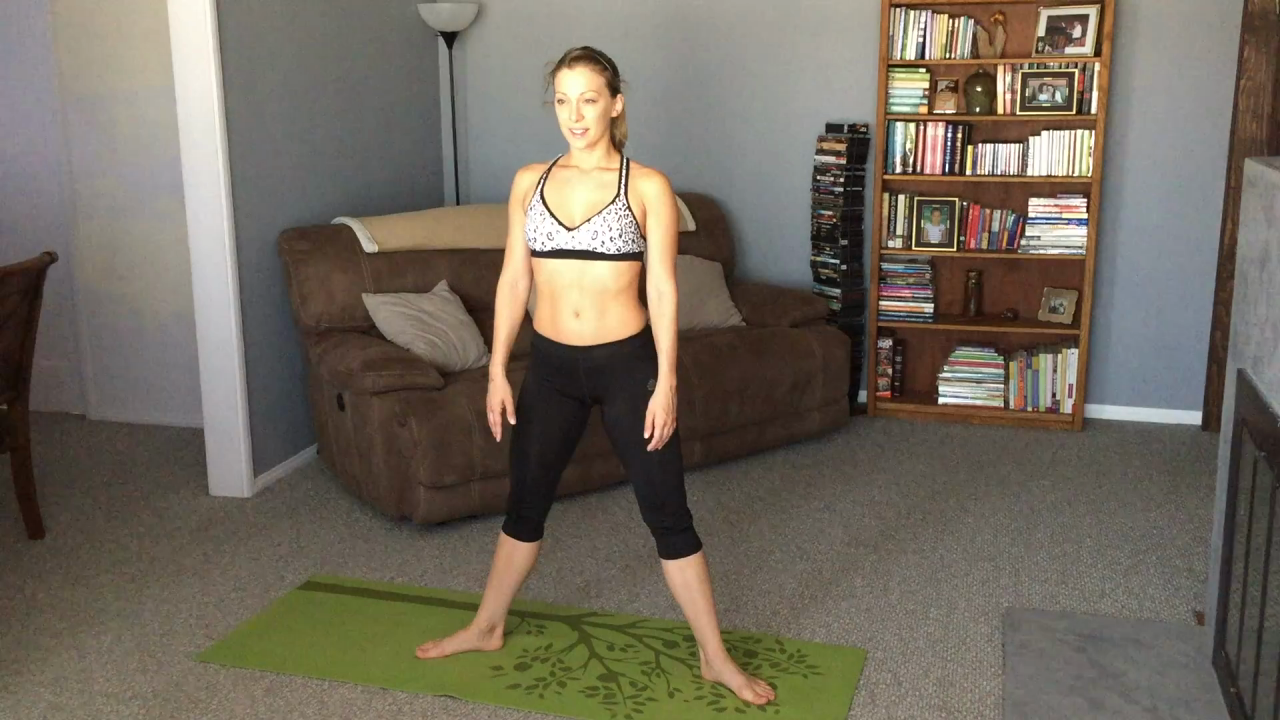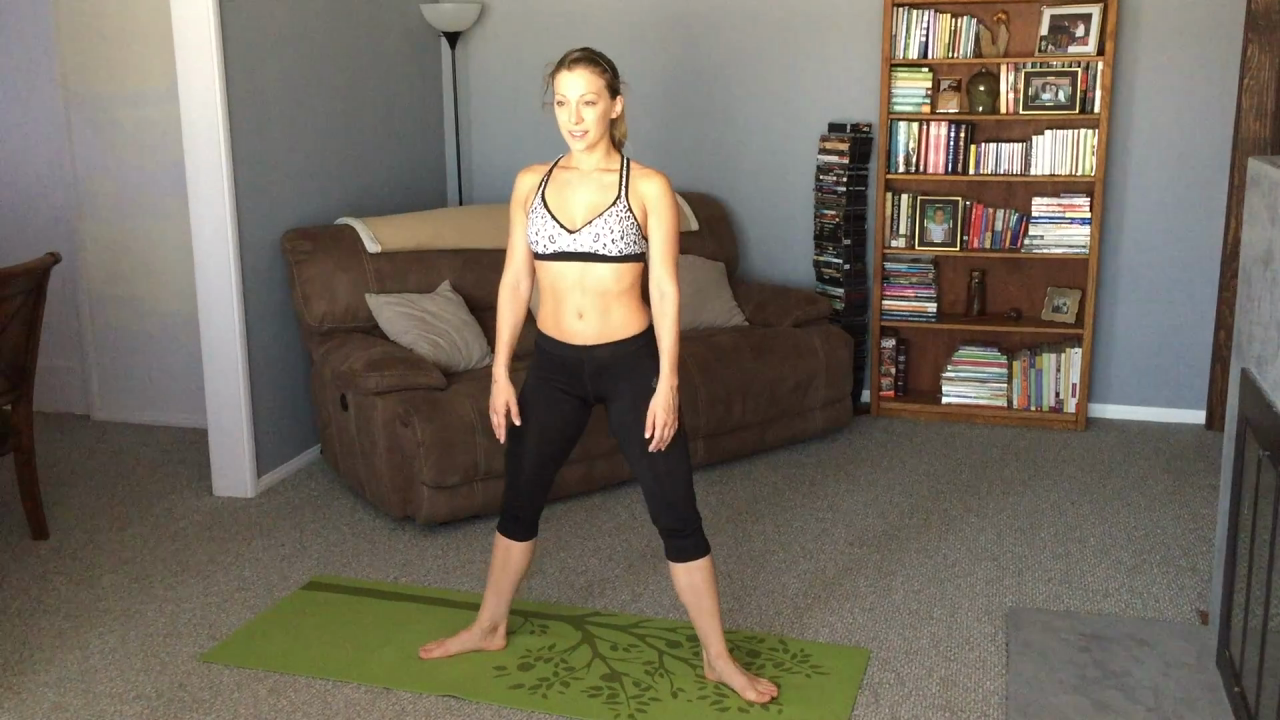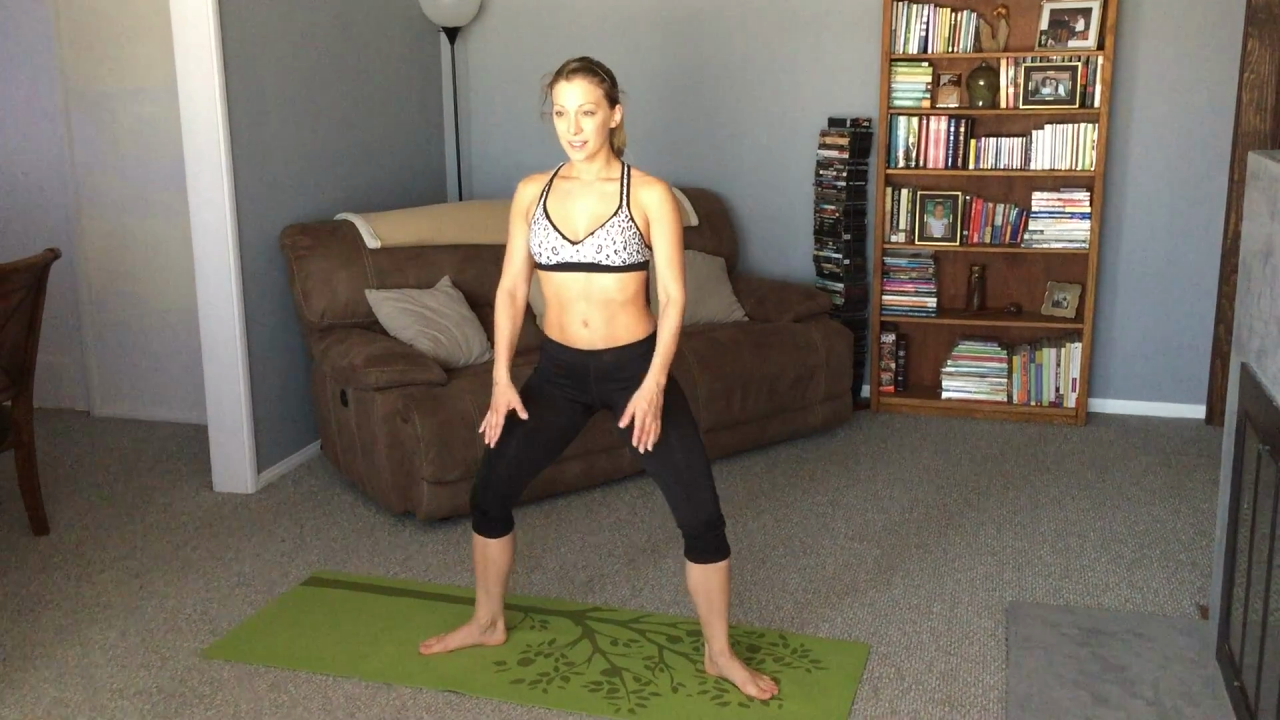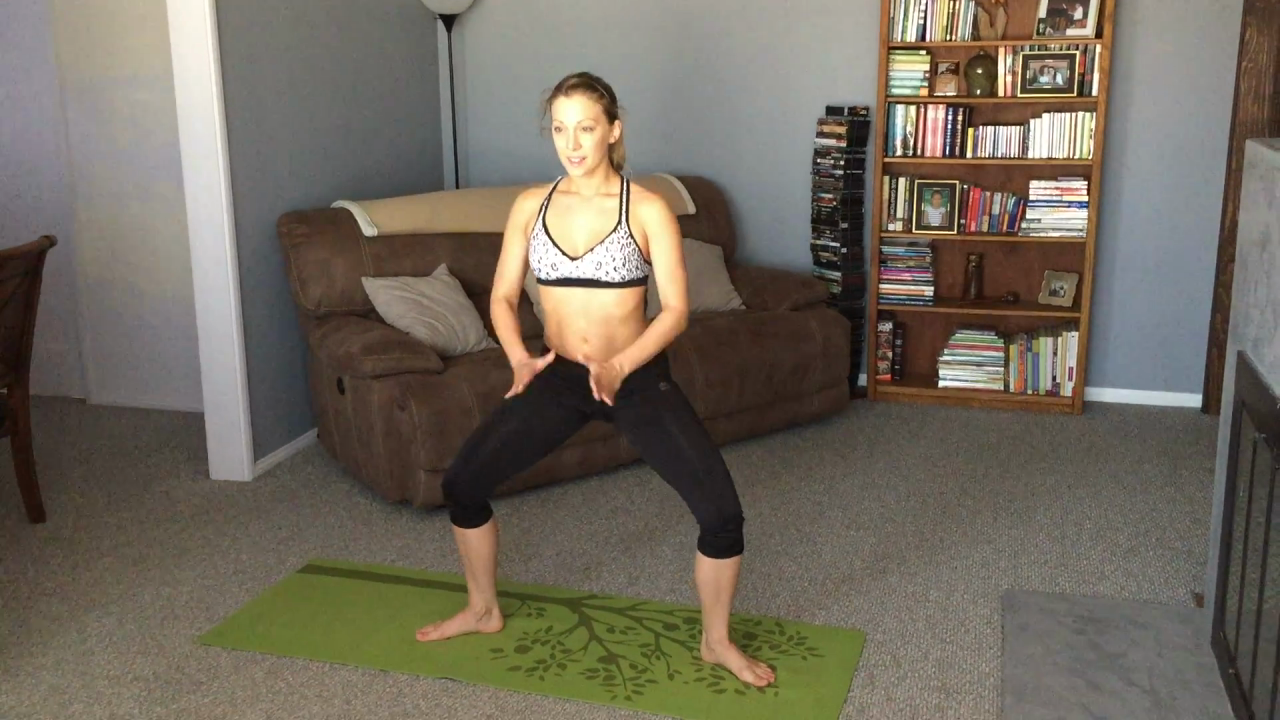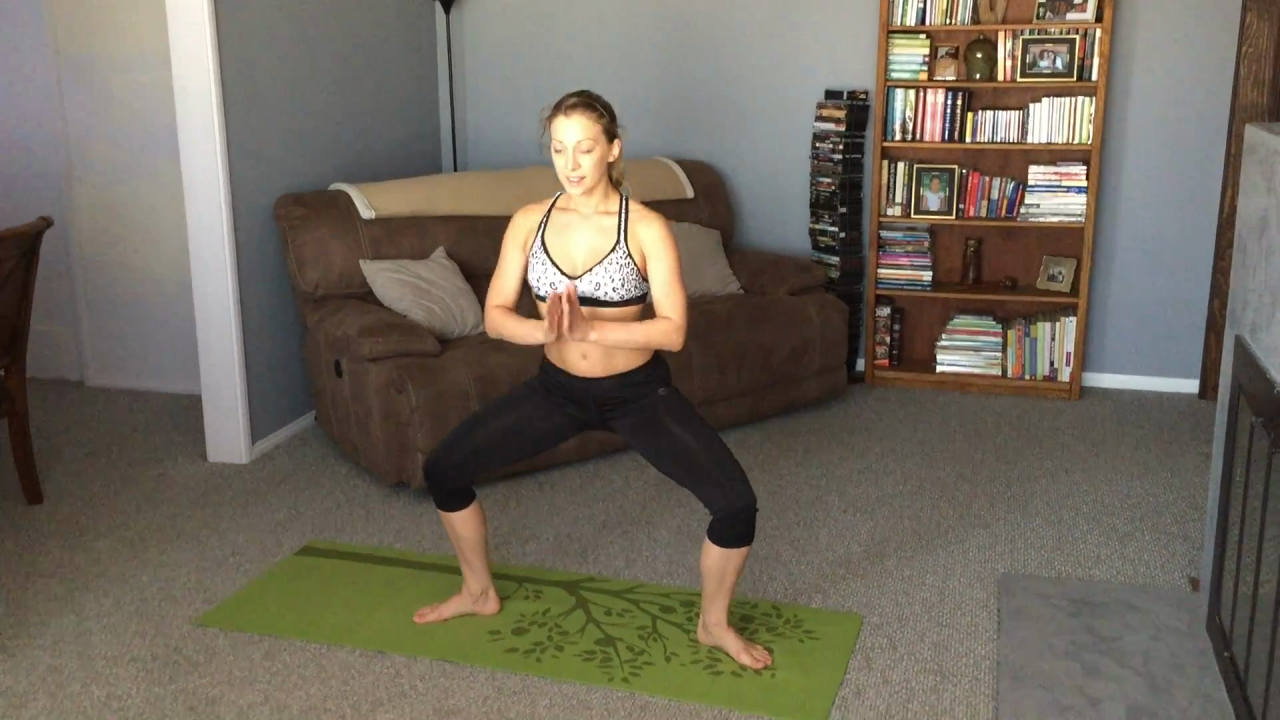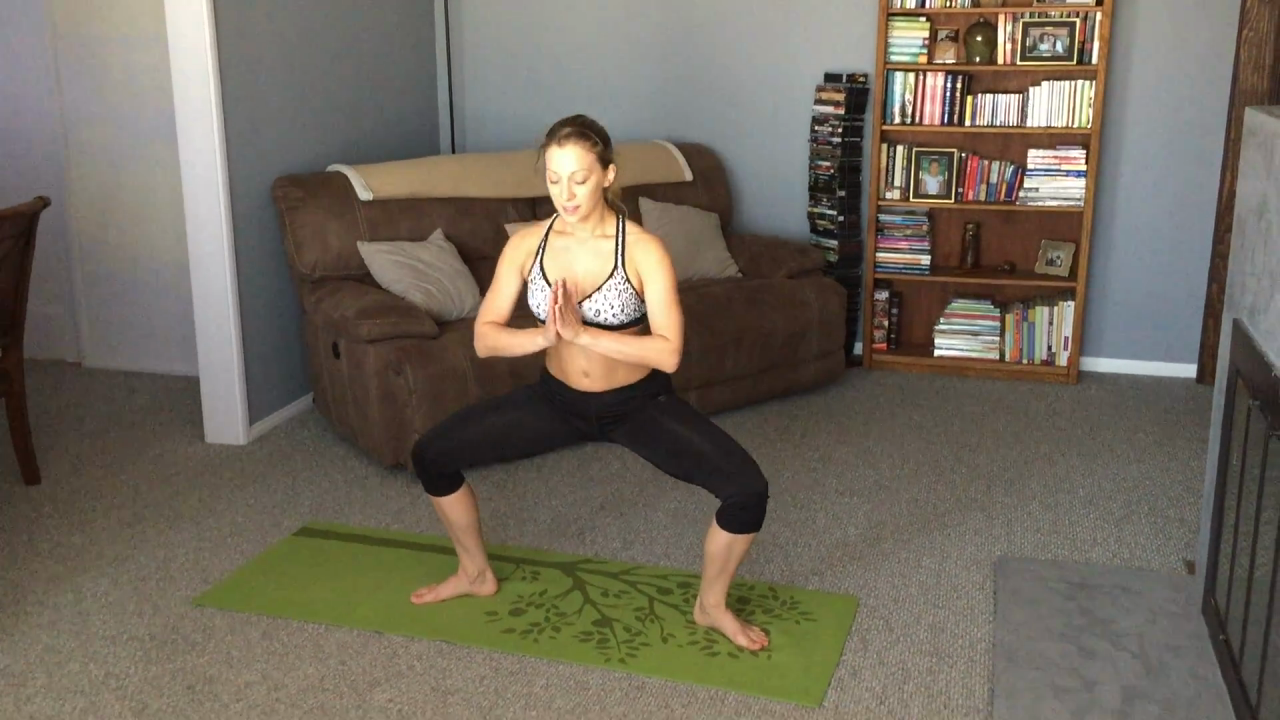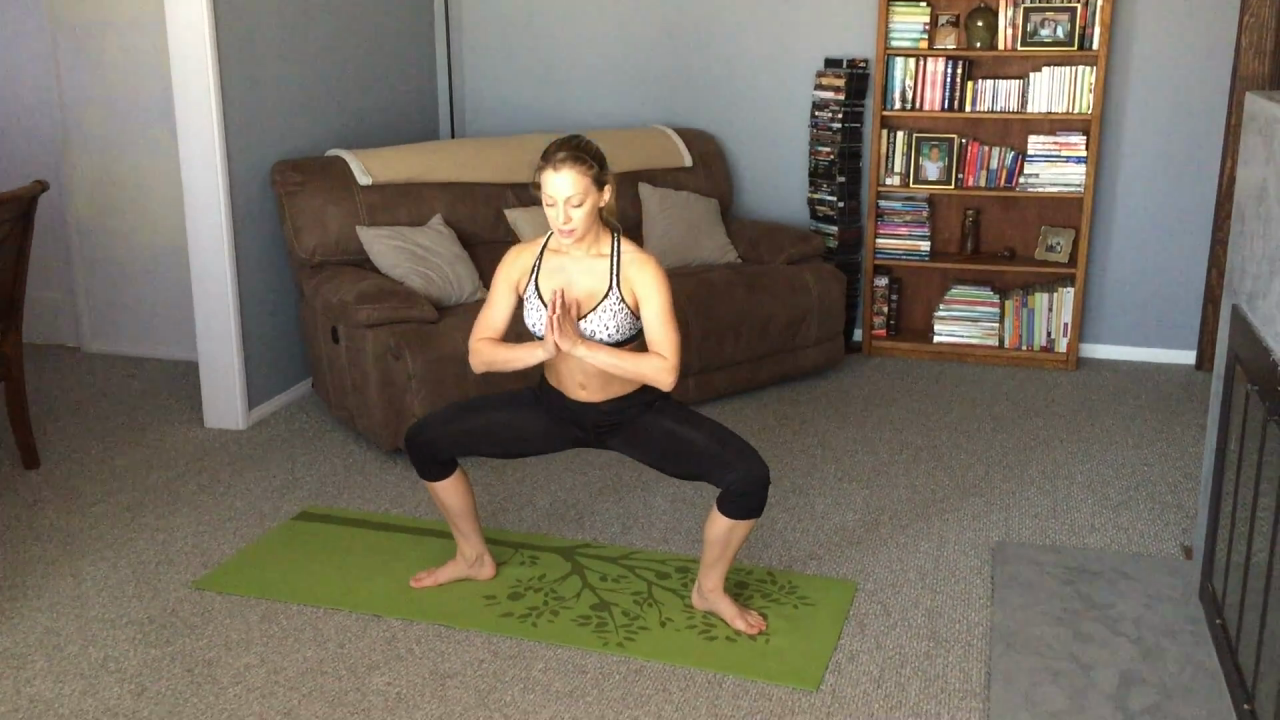
dt=0.3s
person 1, frame 1
left shoulder: (648, 186)
right shoulder: (529, 181)
left elbow: (662, 289)
right elbow: (513, 281)
left wrist: (666, 383)
right wrist: (498, 370)
left hip: (627, 365)
right hip: (551, 366)
left knee: (666, 512)
right knee: (526, 502)
left ankle: (714, 656)
right ankle: (486, 627)
person 1, frame 2
left shoulder: (649, 186)
right shoulder: (531, 183)
left elbow: (665, 290)
right elbow: (514, 283)
left wrist: (667, 384)
right wrist: (500, 373)
left hip: (632, 365)
right hip: (554, 366)
left knee: (675, 514)
right knee: (519, 501)
left ankle: (717, 657)
right ankle: (489, 626)
person 1, frame 3
left shoulder: (650, 194)
right shoulder: (531, 192)
left elbow: (673, 296)
right elbow: (511, 289)
left wrist: (654, 385)
right wrist: (501, 378)
left hip: (635, 369)
right hip: (559, 369)
left knee: (700, 516)
right knee: (488, 495)
left ankle: (720, 654)
right ankle: (487, 622)
person 1, frame 4
left shoulder: (648, 209)
right shoulder: (530, 205)
left elbow: (675, 310)
right elbow: (502, 297)
left wrist: (619, 363)
right wrist: (520, 356)
left hip: (638, 381)
right hip: (556, 380)
left knee: (722, 512)
right knee: (462, 485)
left ankle: (716, 641)
right ankle: (482, 610)
person 1, frame 5
left shoulder: (646, 227)
right shoulder: (528, 221)
left elbow: (674, 329)
right elbow: (494, 313)
left wrist: (590, 326)
right wrist: (542, 330)
left hip: (638, 390)
right hip: (557, 387)
left knee: (736, 503)
right knee: (443, 470)
left ankle: (714, 622)
right ankle: (478, 592)
person 1, frame 6
left shoulder: (643, 249)
right shoulder: (525, 244)
left elbow: (670, 354)
right elbow: (483, 338)
left wrist: (581, 331)
right wrist: (546, 335)
left hip: (639, 403)
right hip: (556, 398)
left knee: (748, 490)
right knee: (431, 455)
left ankle: (711, 604)
right ankle: (476, 573)
person 1, frame 7
left shoulder: (638, 268)
right shoulder: (521, 260)
left elbow: (666, 372)
right elbow: (479, 354)
left wrist: (579, 345)
right wrist: (545, 348)
left hip: (635, 412)
right hip: (554, 406)
left knee: (750, 477)
right knee: (424, 440)
left ankle: (709, 588)
right ankle: (474, 557)
